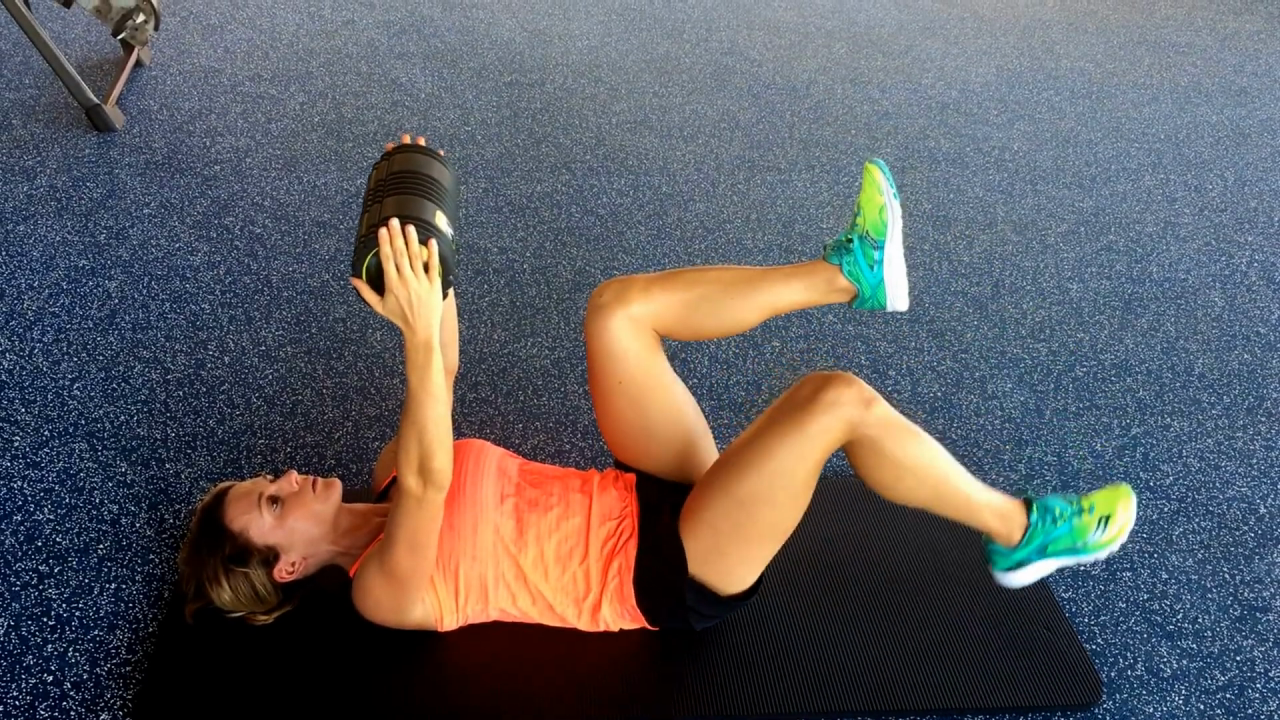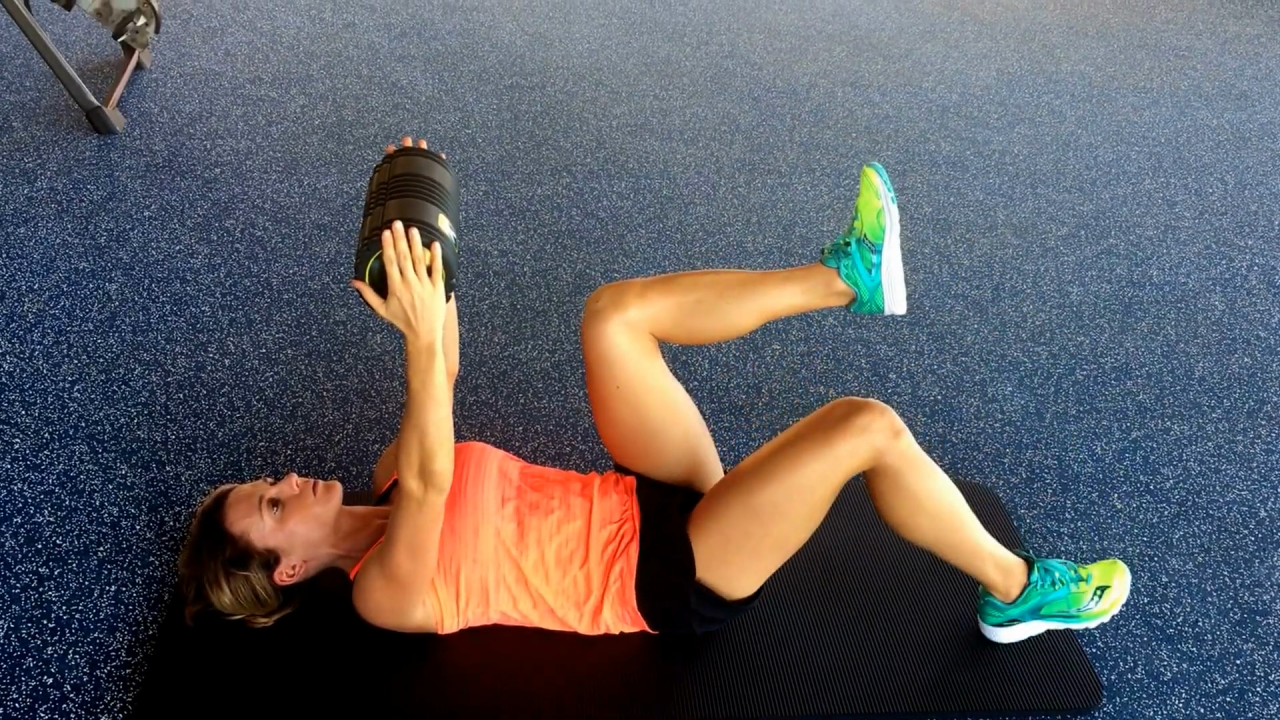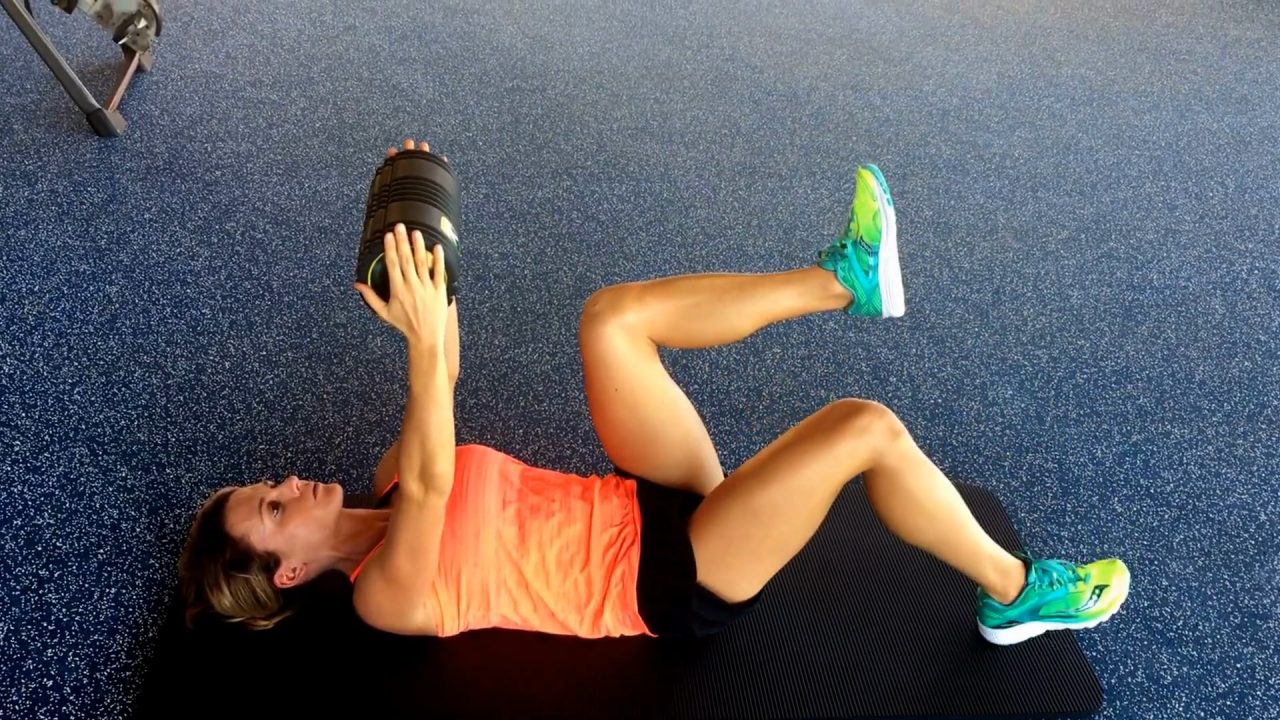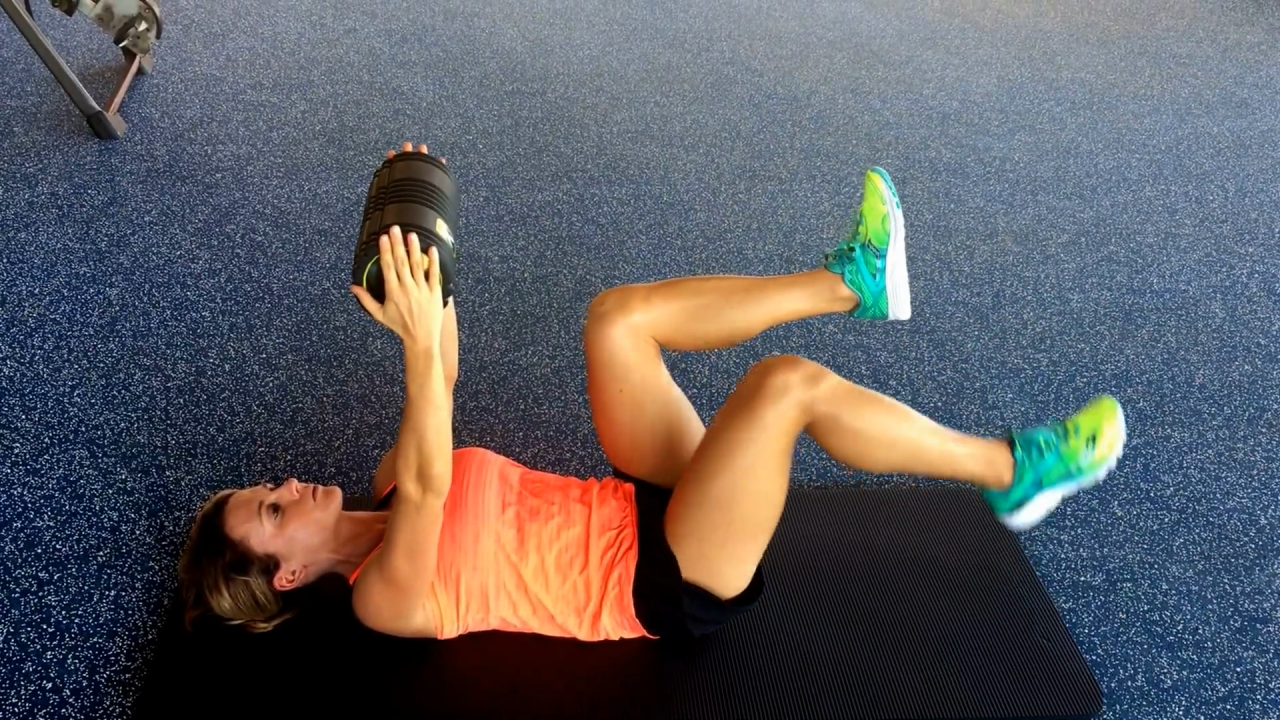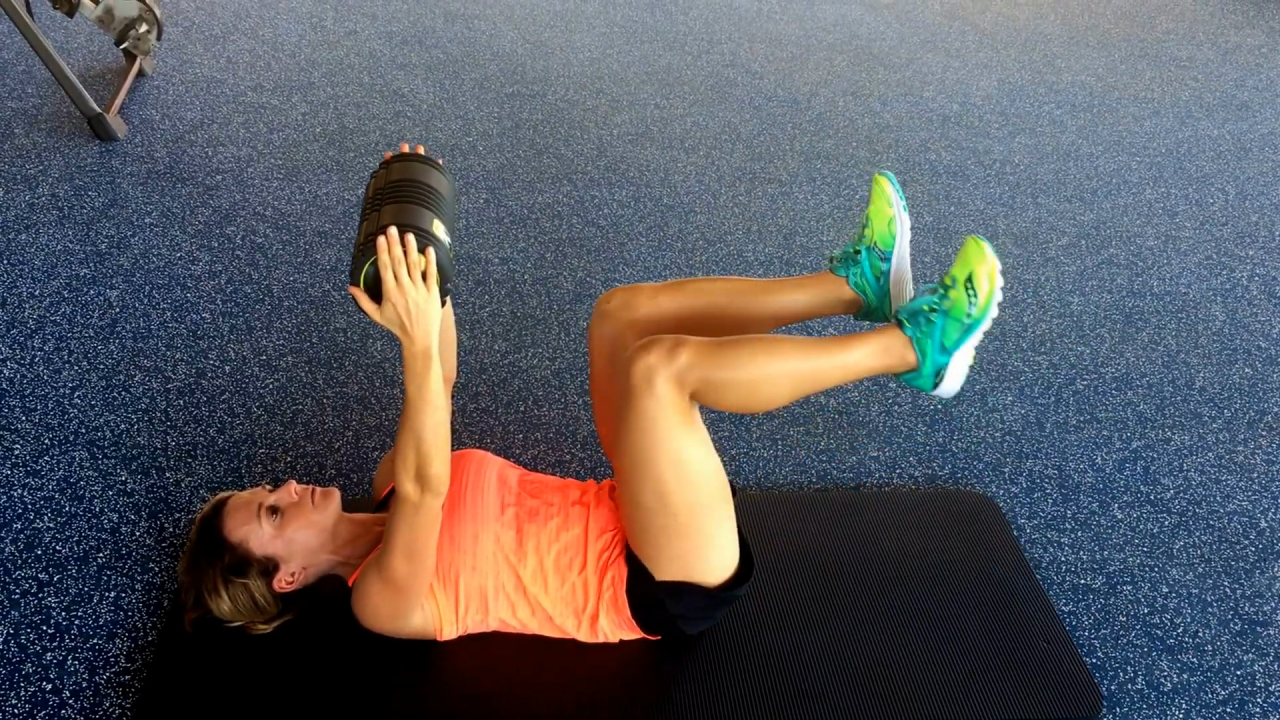
dt=0.5s
person 1, frame 1
left shoulder: (384, 489)
right shoulder: (387, 588)
left elbow: (440, 380)
right elbow: (433, 478)
left wrist: (427, 260)
right wrist: (416, 328)
left hip: (647, 501)
right hip: (669, 572)
left knee: (619, 305)
right knee: (840, 398)
left ankle: (851, 275)
right ankle: (1021, 535)
person 1, frame 2
left shoulder: (385, 492)
right shoulder: (388, 591)
left elbow: (440, 381)
right elbow: (435, 481)
left wrist: (427, 264)
right wrist: (419, 332)
left hip: (651, 502)
right hip: (675, 575)
left knee: (616, 311)
right knee: (868, 427)
left ankle: (847, 279)
right ankle: (1016, 590)
person 1, frame 3
left shoulder: (387, 492)
right shoulder: (389, 591)
left elbow: (442, 384)
right elbow: (436, 482)
left wrist: (430, 268)
right wrist: (422, 334)
left hip: (652, 508)
right hip: (675, 578)
left knee: (612, 313)
right knee: (867, 428)
left ankle: (843, 281)
right ankle: (1014, 591)
person 1, frame 4
left shoulder: (388, 497)
right shoulder: (388, 594)
left elbow: (442, 381)
right elbow: (433, 484)
left wrist: (424, 262)
right wrist: (417, 338)
left hip: (648, 509)
right hip: (671, 583)
left knee: (620, 314)
right knee: (789, 382)
left ankle: (852, 283)
right ankle: (1014, 470)
person 1, frame 5
left shoulder: (386, 501)
right shoulder: (385, 596)
left elbow: (439, 381)
right elbow: (429, 486)
left wrist: (420, 253)
right wrist: (415, 338)
left hip: (635, 522)
right hip: (669, 587)
left knee: (624, 312)
right knee: (659, 362)
left ankle: (859, 284)
right ankle: (914, 346)
